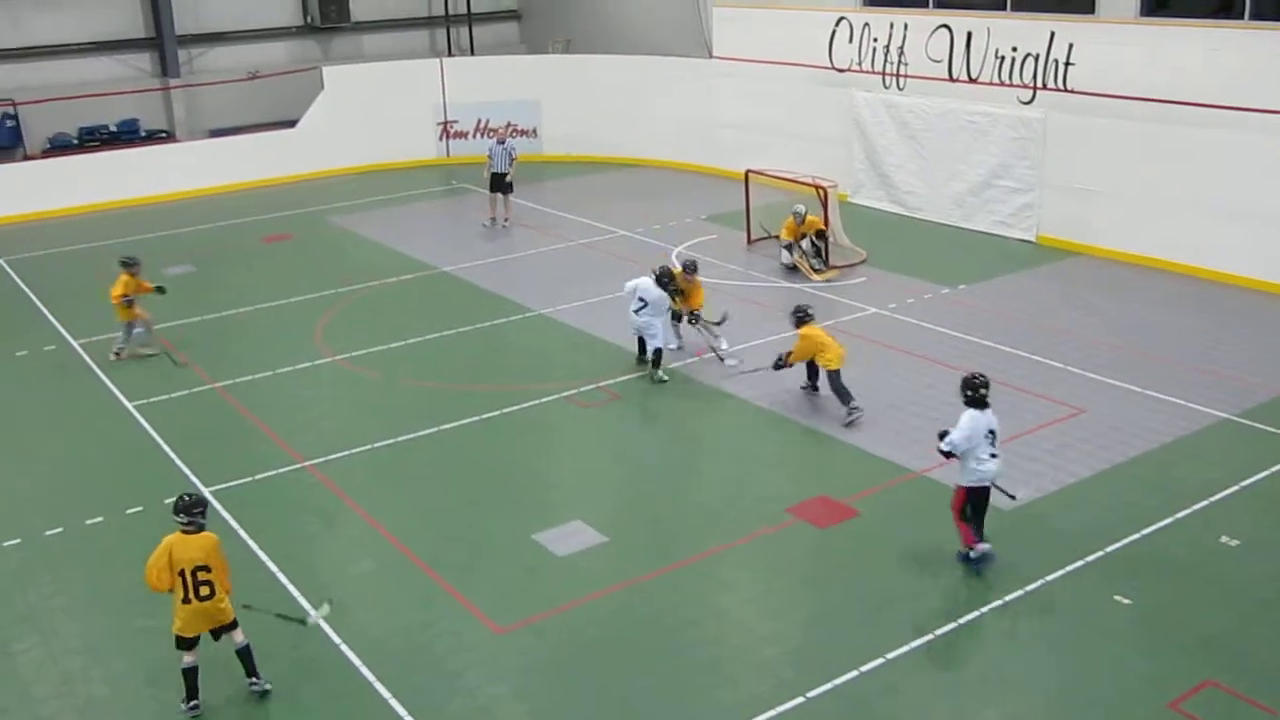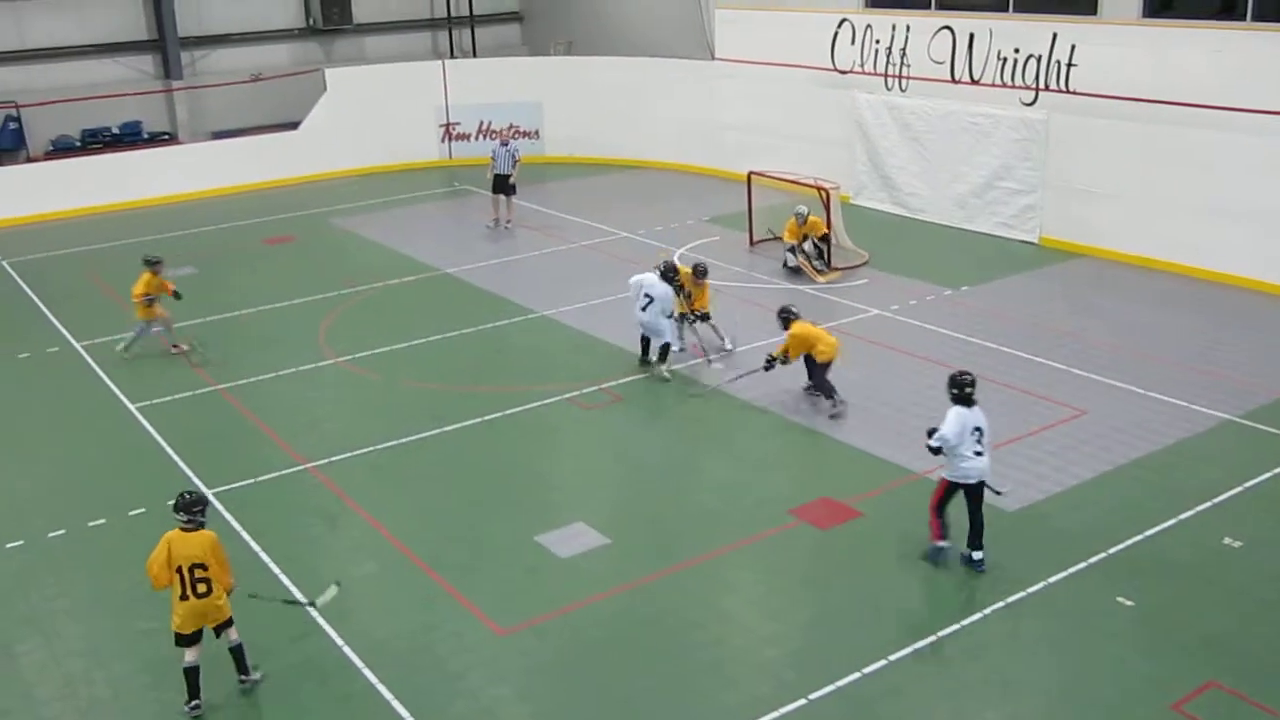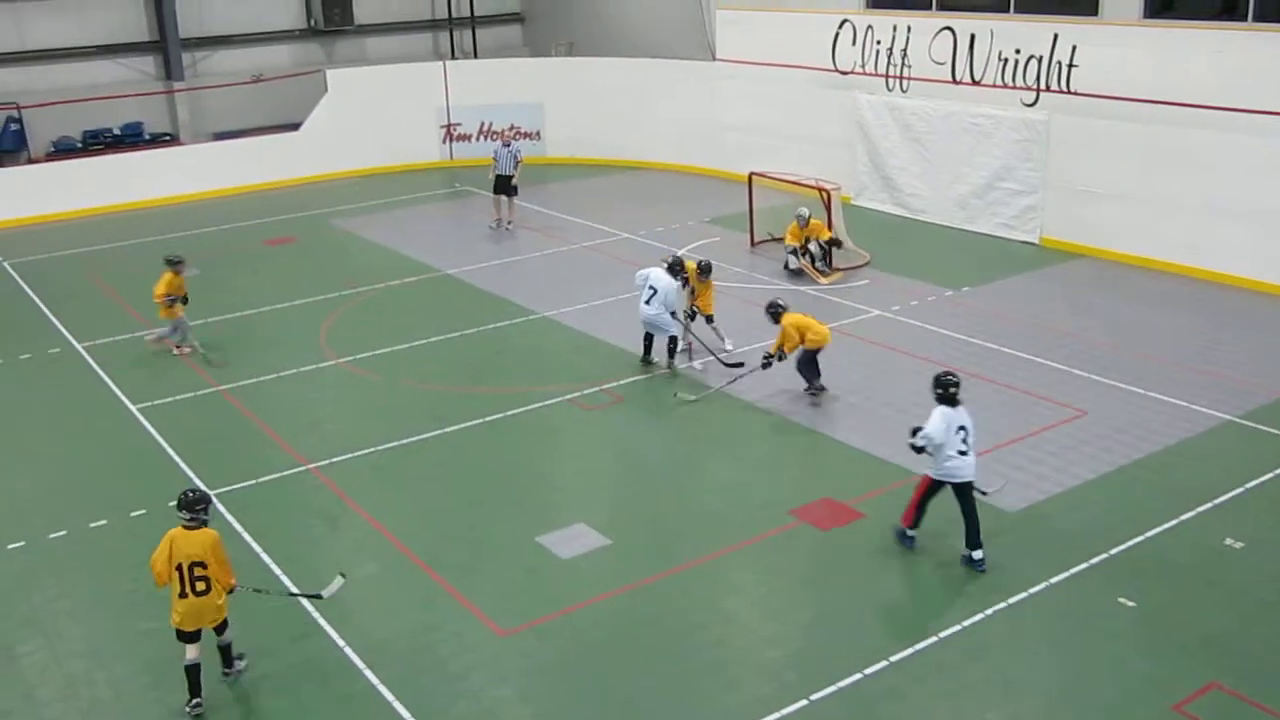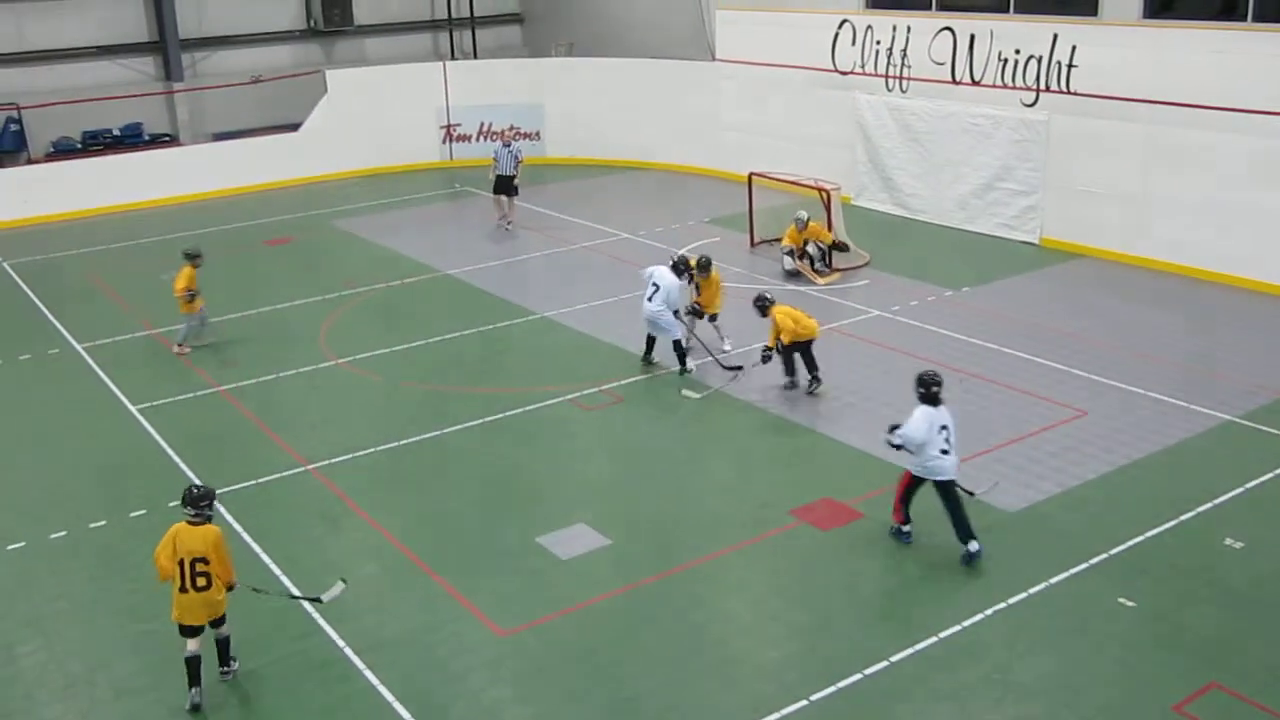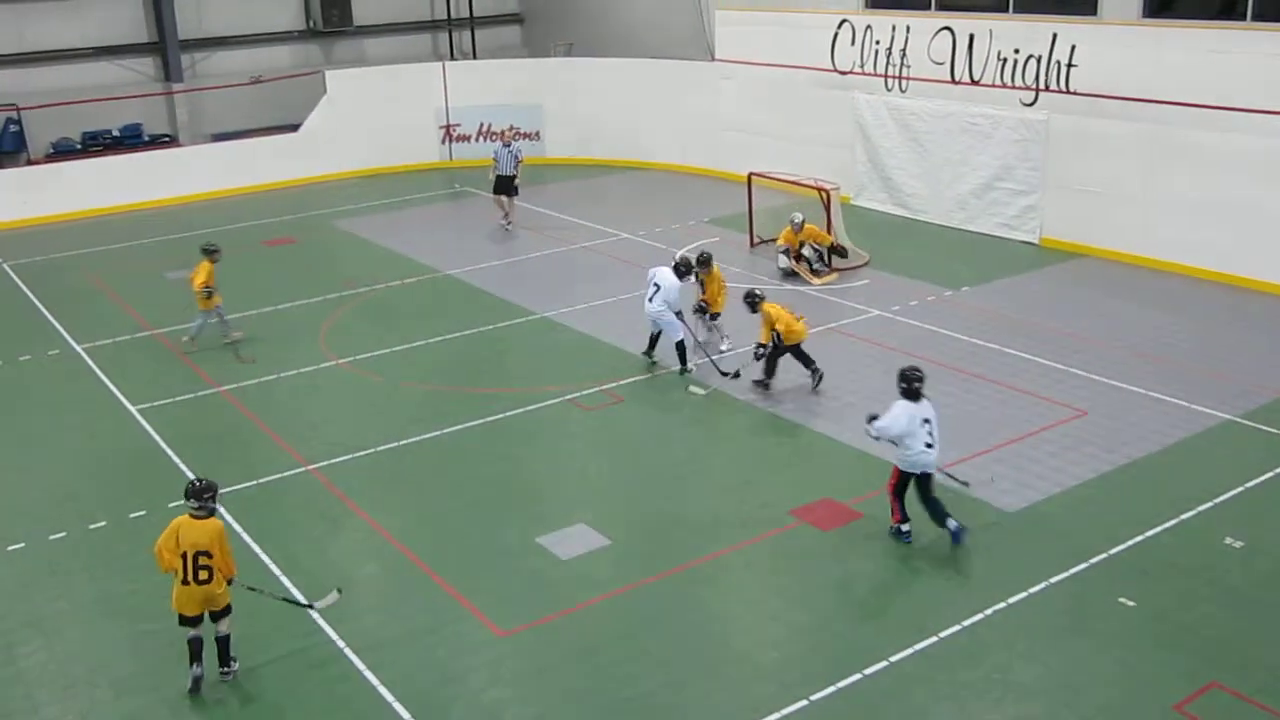
dt=0.1s
person 1, frame 1
left shoulder: (170, 543)
right shoulder: (210, 540)
left elbow: (154, 573)
right elbow: (222, 572)
left wrist: (171, 587)
right wrist: (224, 591)
left hip: (187, 609)
right hip: (215, 603)
left knee: (188, 653)
right knee: (236, 633)
left ankle: (192, 701)
right ankle: (254, 679)
person 1, frame 2
left shoulder: (170, 539)
right shoulder: (209, 538)
left elbow: (156, 568)
right elbow: (222, 569)
left wrist: (172, 581)
right wrist: (228, 587)
left hip: (186, 606)
right hip: (213, 599)
left knee: (191, 651)
right knee: (230, 631)
left ankle: (194, 701)
right ankle: (244, 675)
person 1, frame 3
left shoulder: (172, 537)
right shoulder: (211, 537)
left elbow: (158, 565)
right elbow: (222, 568)
right wrist: (230, 585)
left hip: (186, 605)
right hip: (212, 599)
left knee: (191, 649)
right knee: (223, 633)
left ankle: (195, 700)
right ankle: (229, 667)
person 1, frame 4
left shoulder: (176, 531)
right shoulder: (214, 533)
left elbow: (162, 560)
right elbow: (223, 565)
right wrist: (229, 582)
left hip: (185, 598)
right hip: (212, 594)
left knee: (192, 642)
right knee: (220, 627)
left ankle: (195, 688)
right ankle: (225, 667)
person 1, frame 5
left shoulder: (178, 525)
right shoulder: (216, 527)
left elbow: (163, 551)
right elbow: (225, 559)
left wrist: (176, 569)
right wrist: (229, 576)
left hip: (186, 590)
right hip: (213, 586)
left knee: (193, 628)
right knee: (221, 623)
left ankle: (195, 667)
right ankle: (226, 667)
person 2, frame 1
left shoulder: (970, 416)
right shoulder: (990, 414)
left elbow: (956, 441)
left wrist: (944, 443)
right wrist: (957, 451)
left hip: (973, 473)
right hip: (990, 469)
left knee: (959, 511)
right knee: (978, 512)
left ankle: (980, 548)
right ankle: (975, 554)
person 2, frame 2
left shoulder: (956, 413)
right shoulder: (977, 412)
left elbow: (946, 437)
left wrist: (933, 439)
left hip: (958, 470)
right hip: (979, 467)
left knee: (937, 505)
right knee: (975, 512)
left ankle: (940, 546)
right ankle: (976, 555)
person 2, frame 3
left shoulder: (941, 413)
right shoulder: (962, 412)
left elbow: (932, 435)
left wrist: (918, 439)
left hip: (942, 469)
right hip: (966, 467)
left knee: (919, 499)
right knee: (969, 511)
left ankle: (908, 533)
right ankle: (977, 555)
person 2, frame 4
left shoulder: (922, 412)
right shoulder: (943, 410)
left elbow: (914, 436)
left wrist: (895, 436)
left hip: (925, 465)
right hip: (947, 465)
left knee: (903, 494)
right knee: (954, 506)
left ankle: (903, 529)
right ankle: (972, 546)
person 2, frame 5
left shoulder: (901, 407)
right shoulder: (926, 404)
left elbow: (886, 429)
left wrist: (872, 425)
left hip: (910, 460)
right hip: (929, 457)
left knee: (895, 490)
right knee: (927, 496)
left ankle: (903, 529)
right ankle: (952, 526)
